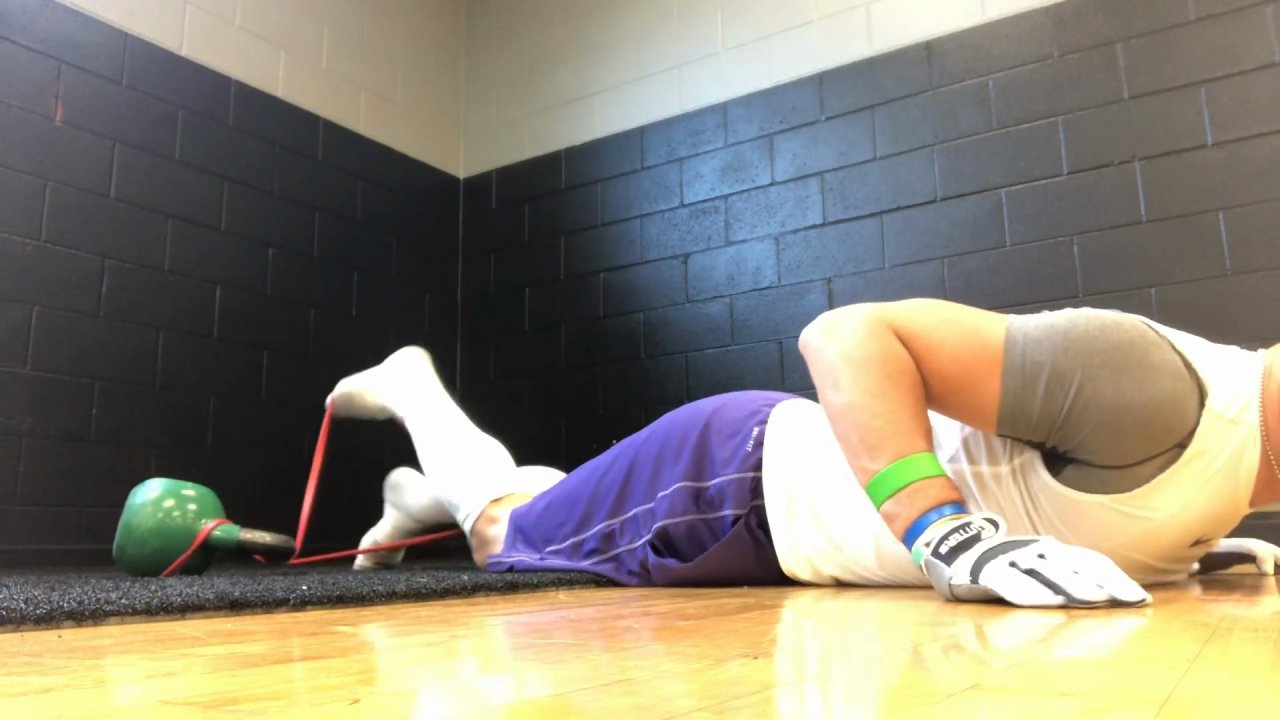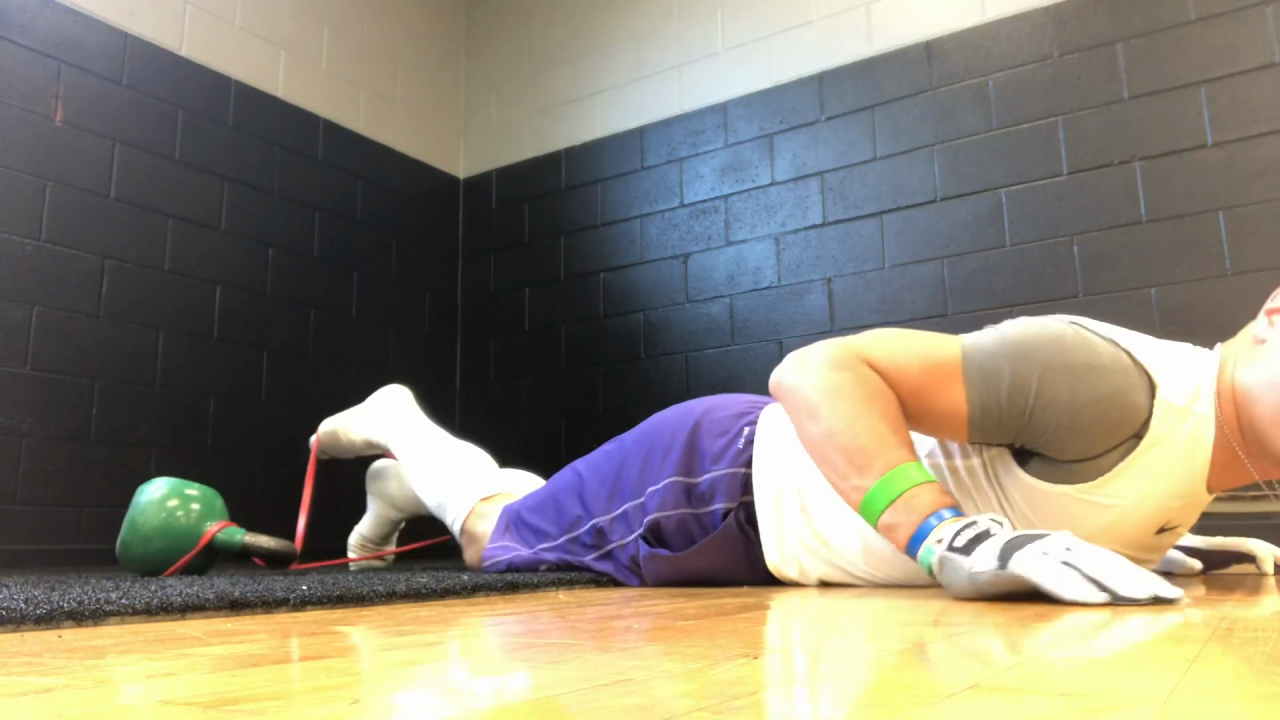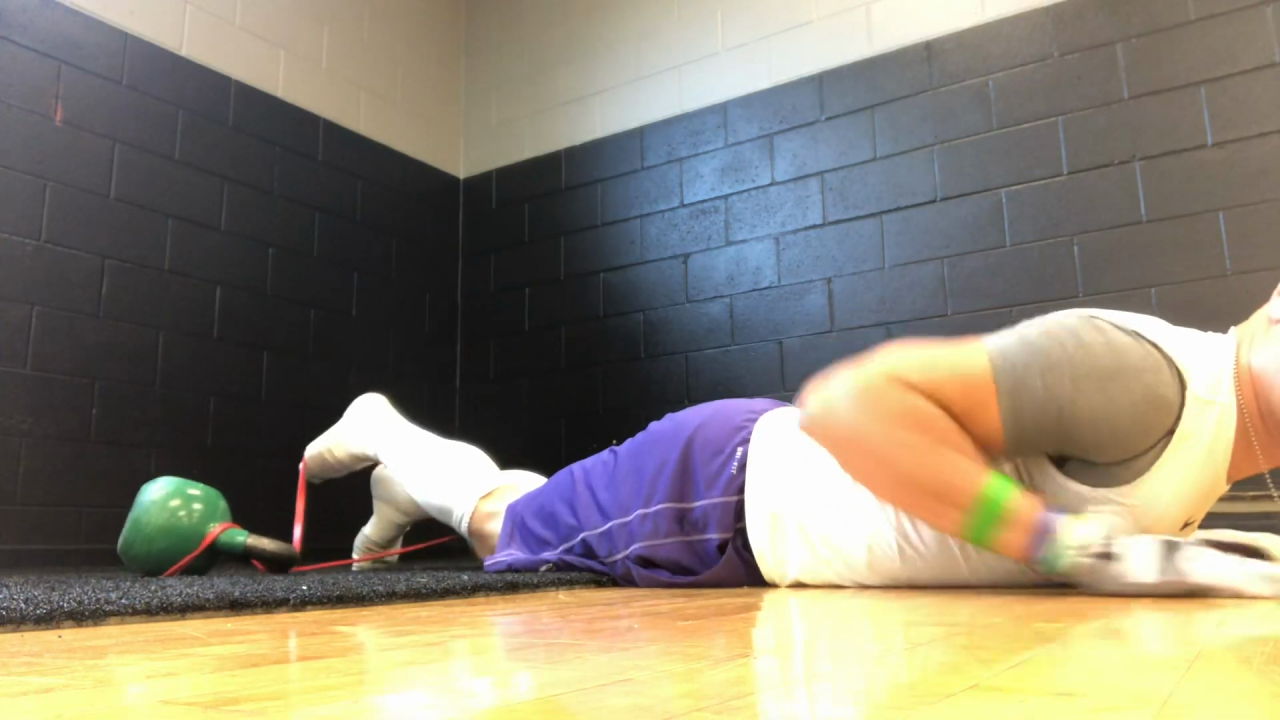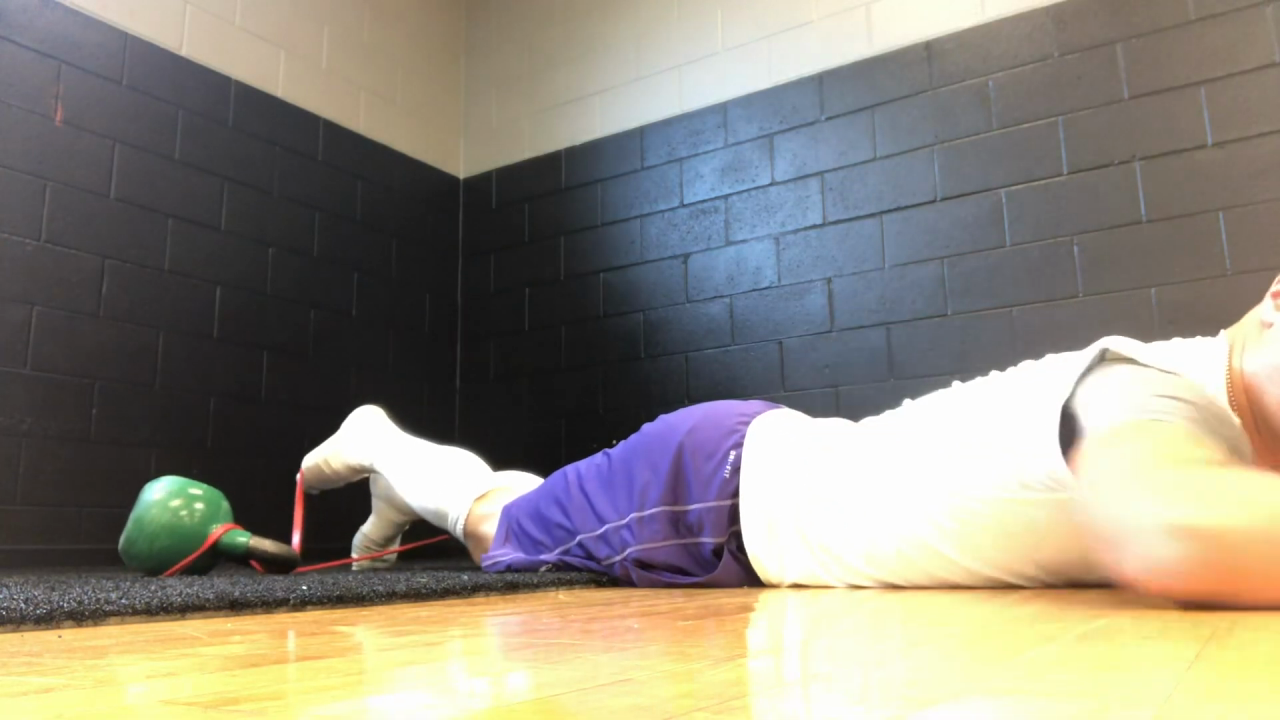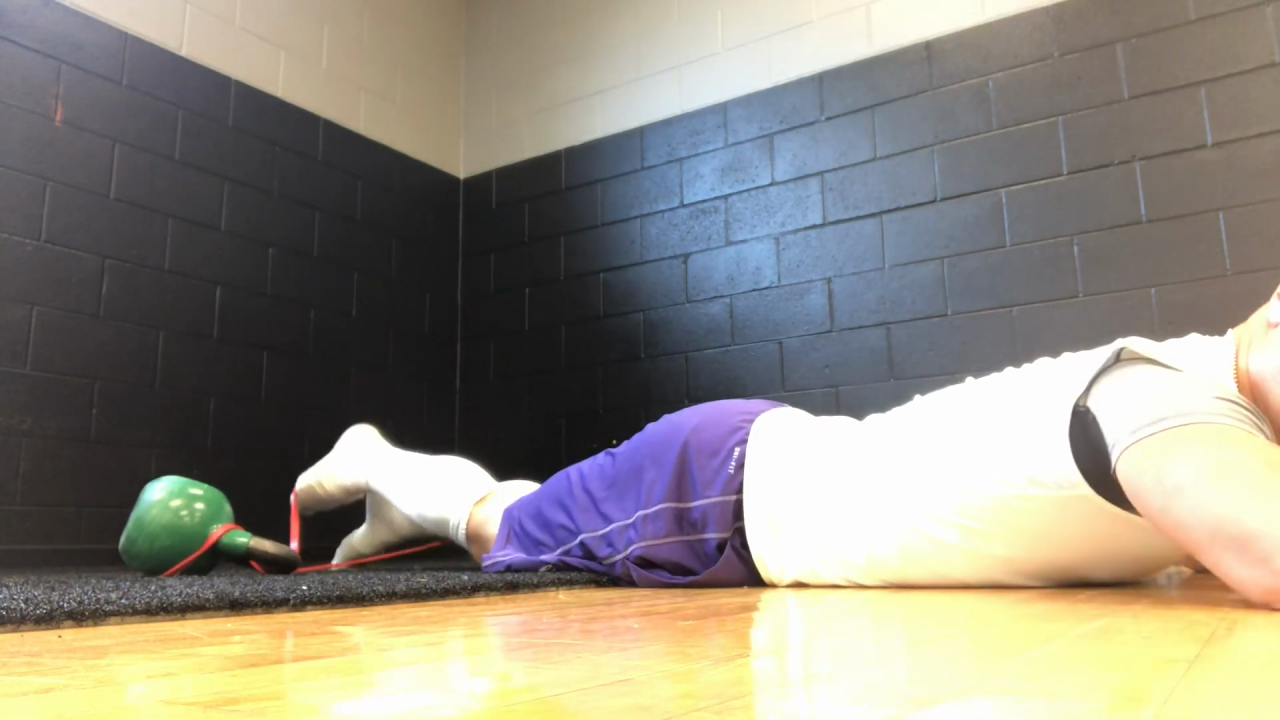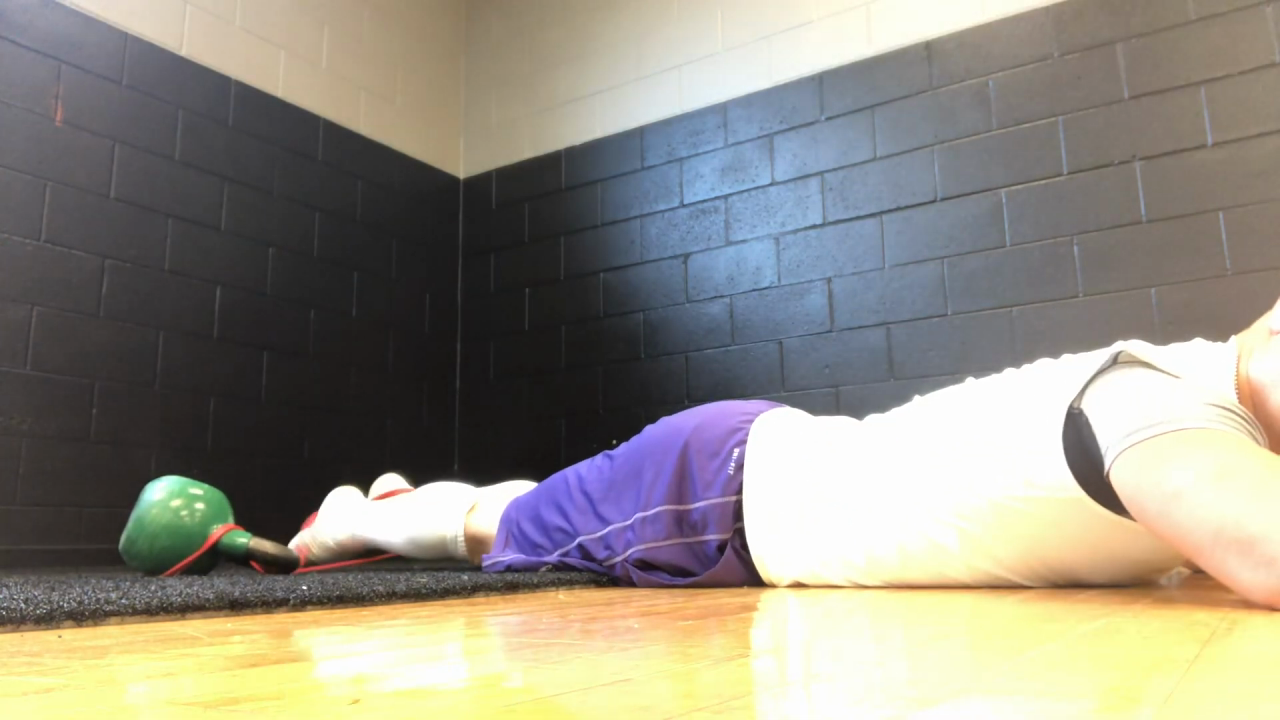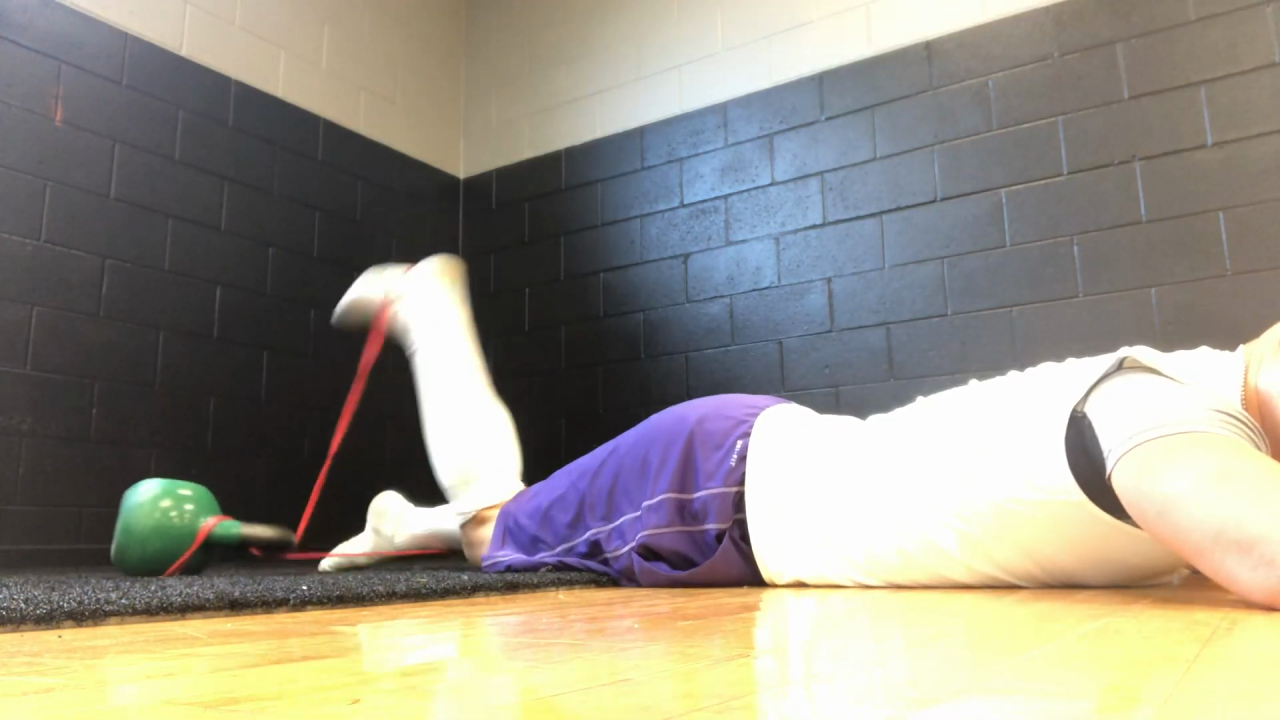
dt=0.4s
person 1, frame 1
right shoulder: (1154, 387)
right elbow: (849, 334)
left wrist: (1166, 545)
right wrist: (953, 539)
left hip: (777, 483)
right hip: (733, 483)
right knee: (507, 539)
left ankle: (426, 491)
right ankle: (412, 390)
person 1, frame 2
right shoulder: (1114, 386)
right elbow: (812, 373)
left wrist: (1157, 544)
right wrist: (957, 542)
left hip: (762, 499)
right hip: (717, 484)
left knee: (532, 518)
right knee: (501, 538)
left ankle: (411, 486)
right ankle: (399, 429)
person 1, frame 3
left shoulder: (1200, 396)
right shoulder: (1140, 373)
right elbow: (847, 400)
left wrist: (1152, 539)
right wrist: (1062, 544)
left hip: (764, 483)
right hip: (718, 493)
left knee: (528, 516)
right knee: (508, 531)
left ankle: (408, 487)
right ankle: (386, 433)
person 1, frame 4
left shoulder: (1192, 395)
right shoulder: (1165, 395)
right elbow: (1173, 544)
left hip: (770, 469)
right hip: (714, 491)
left knee: (525, 512)
right knee: (502, 529)
left ankle: (402, 486)
right ankle: (380, 442)
person 1, frame 5
left shoulder: (1200, 394)
right shoulder: (1170, 391)
left hip: (772, 475)
right hip: (719, 489)
right knee: (505, 530)
left ankle: (407, 505)
right ankle: (374, 465)
person 1, frame 6
right shoulder: (1164, 396)
left hip: (773, 475)
right hip: (721, 488)
left knee: (526, 518)
right knee: (501, 533)
left ankle: (402, 498)
right ankle: (357, 516)
person 1, frame 7
right shoulder: (1173, 404)
left hip: (776, 476)
right hip: (719, 485)
right knee: (500, 526)
left ankle: (409, 523)
right ankle: (424, 296)
